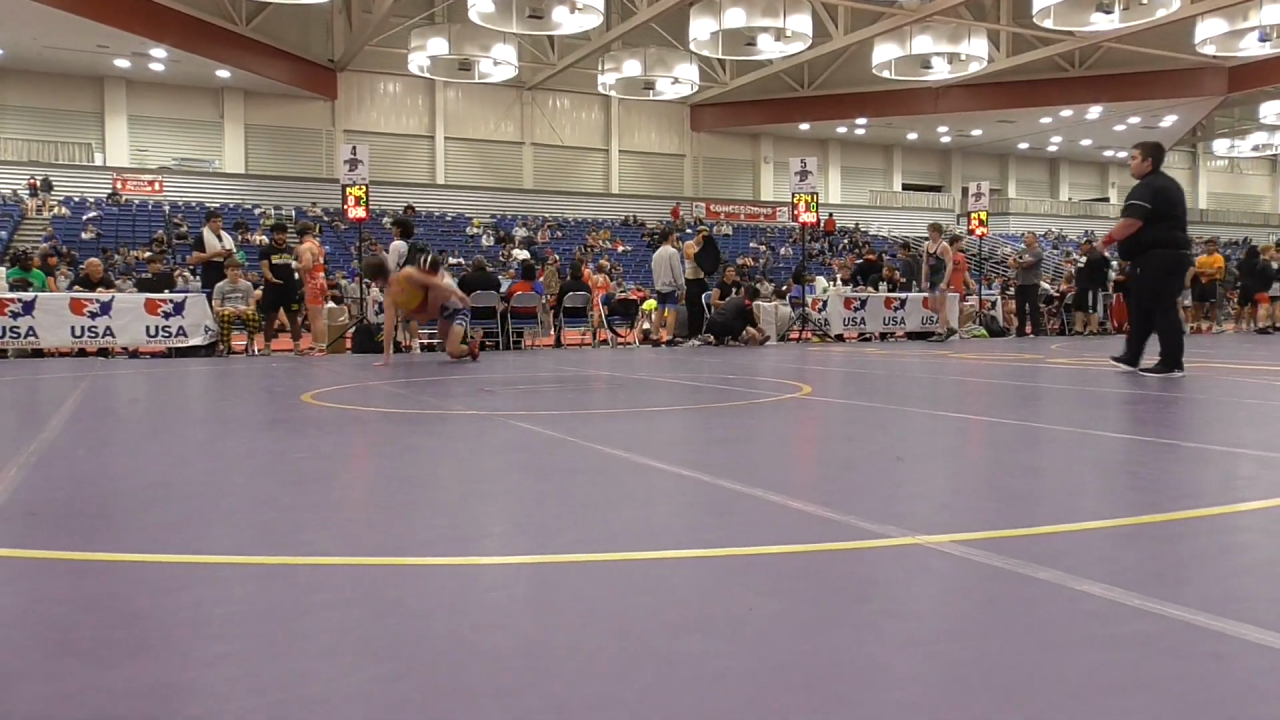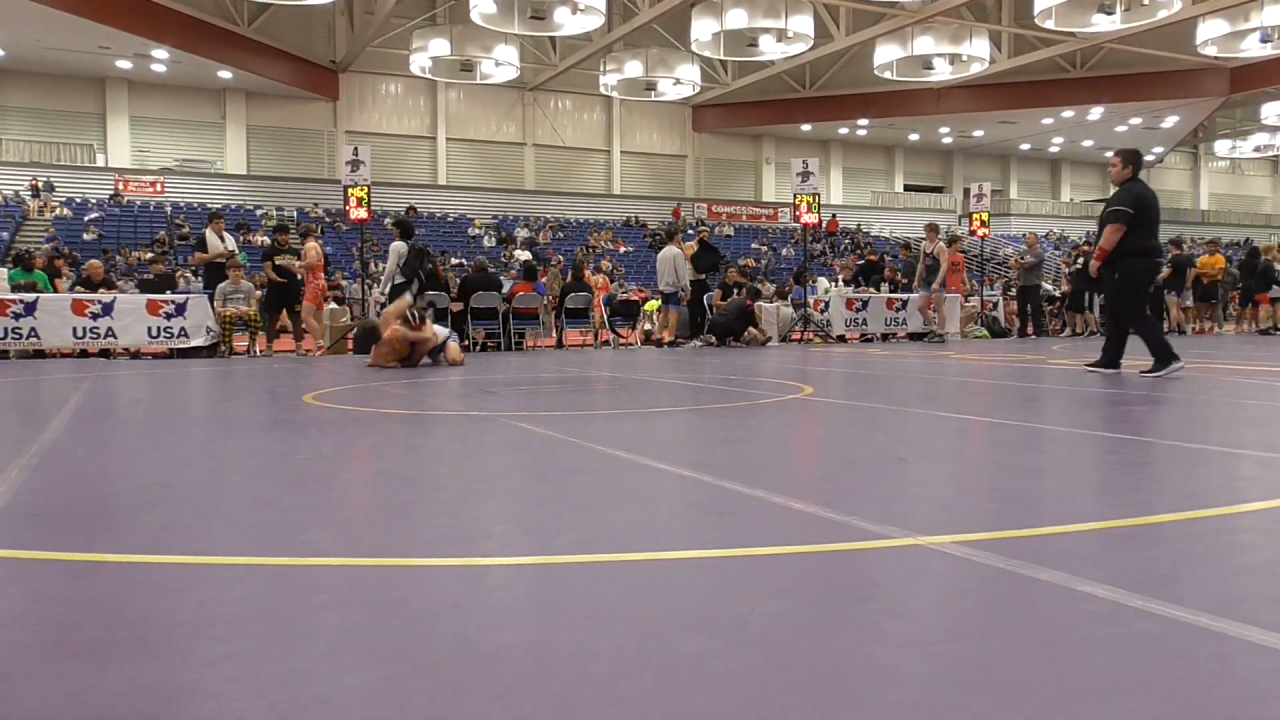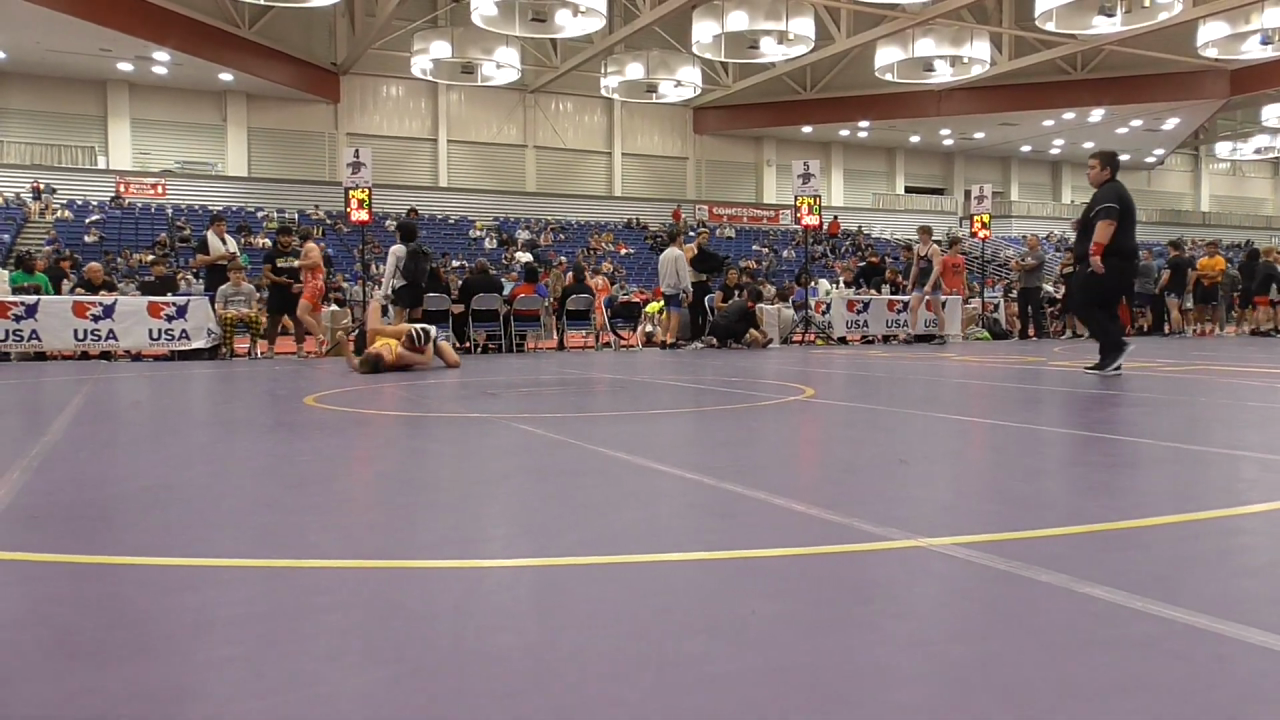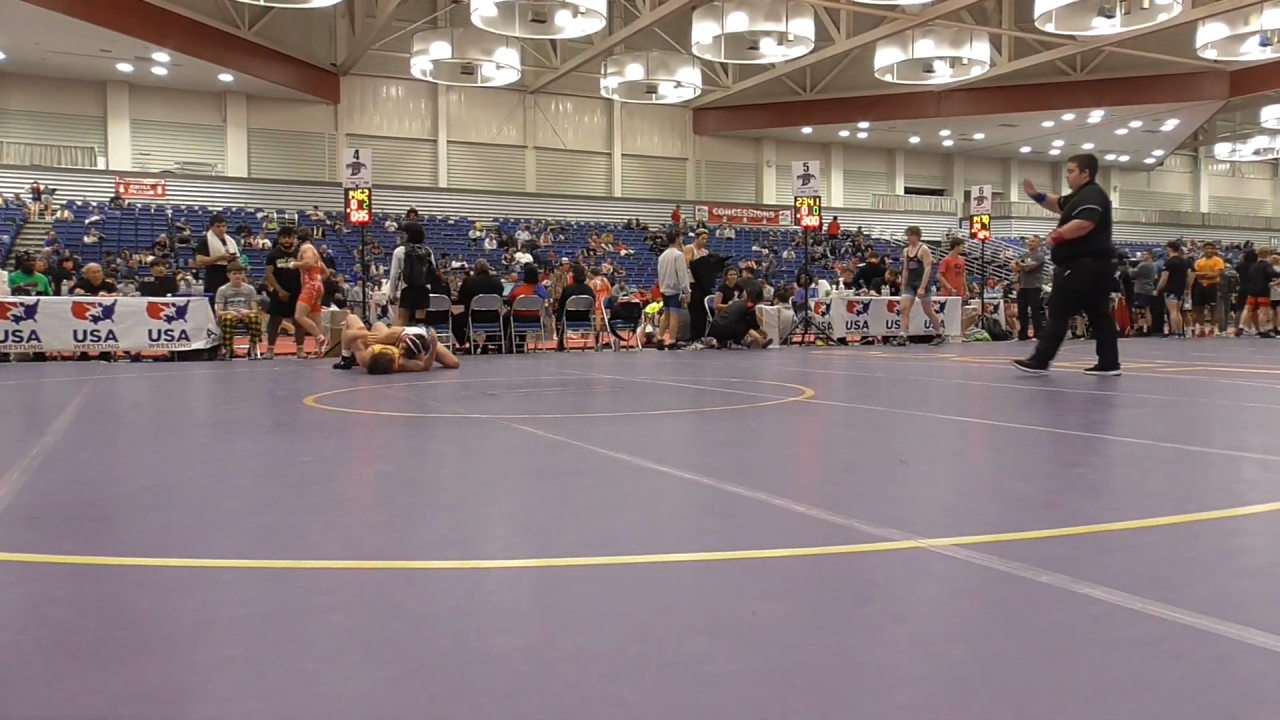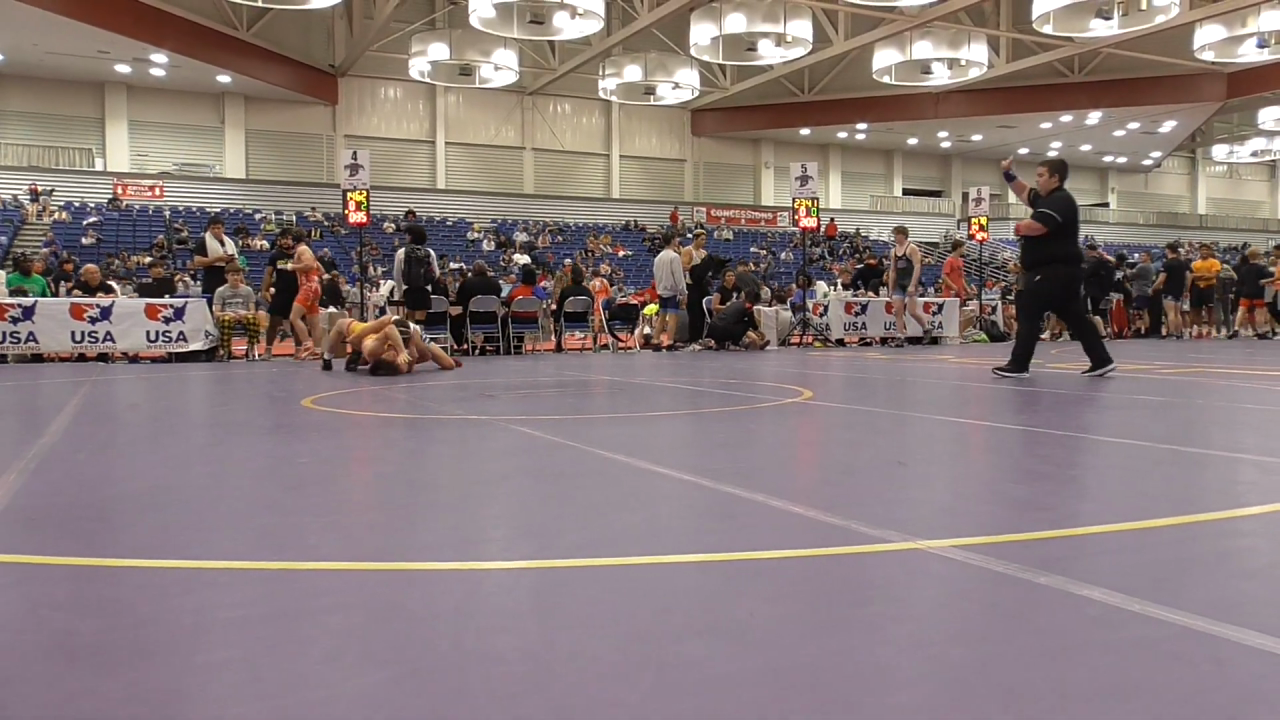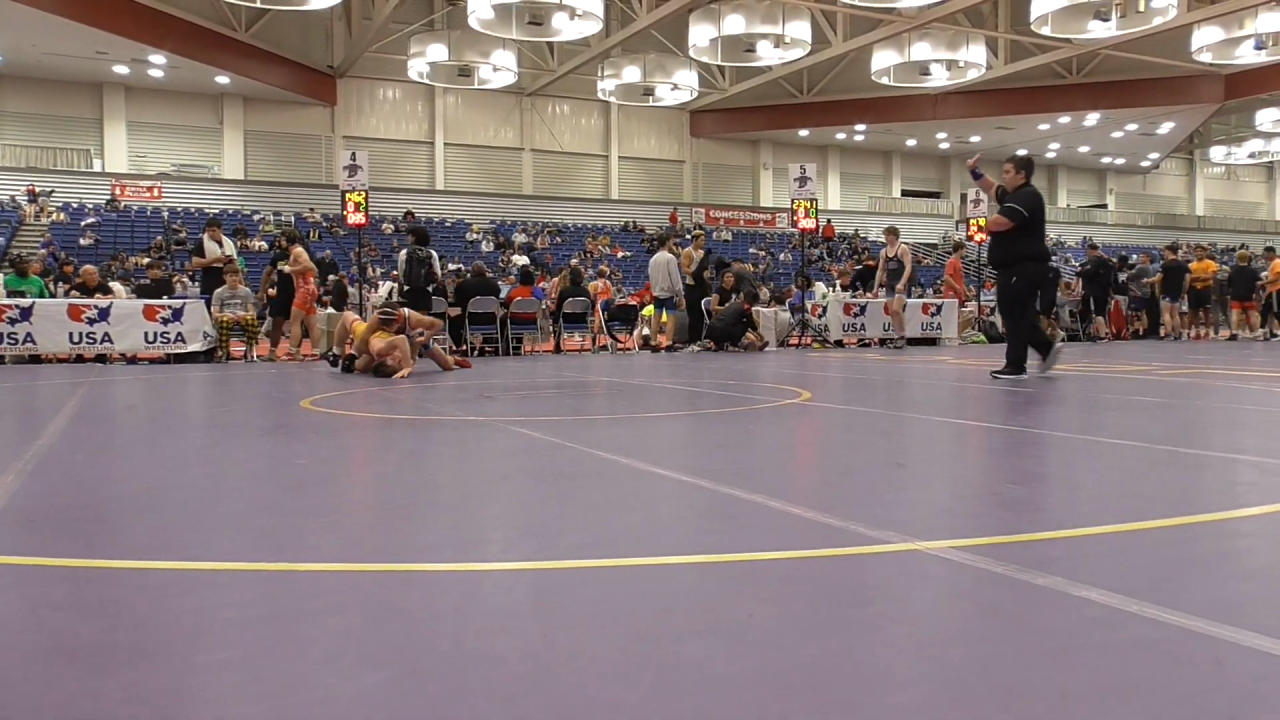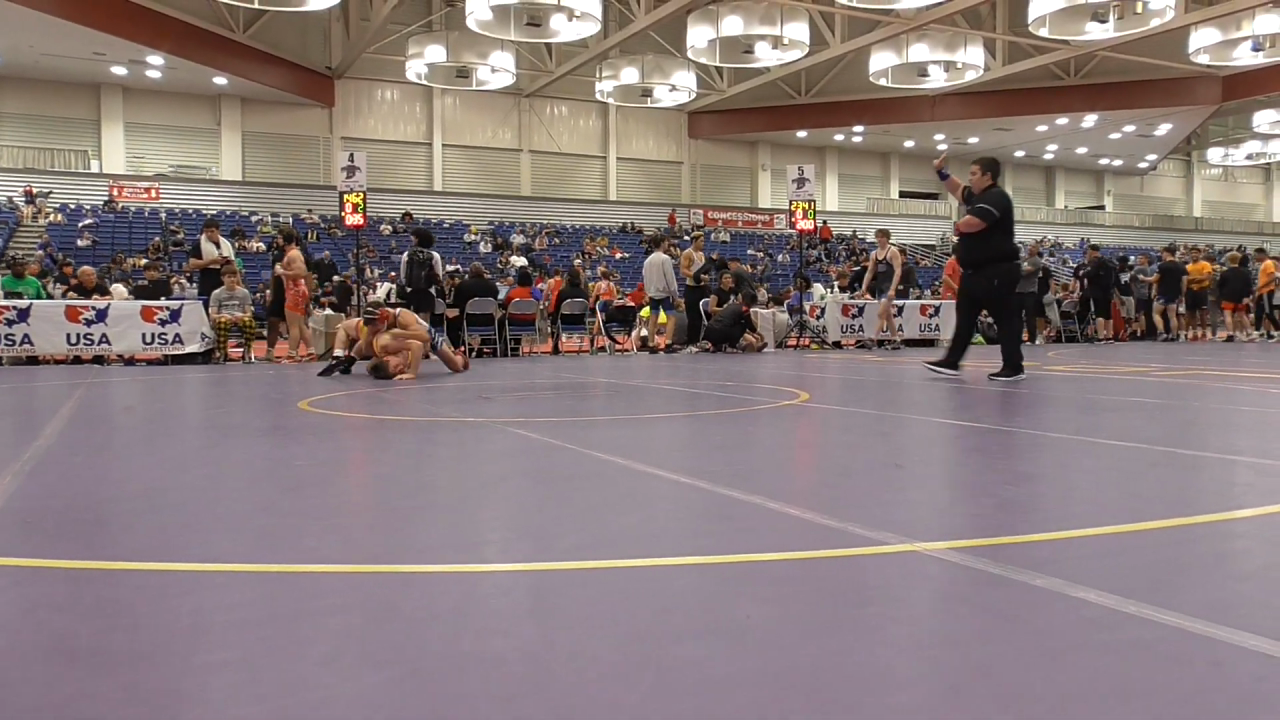
dt=0.2s
person 1, frame 1
left shoulder: (1146, 188)
right shoulder: (1171, 185)
left elbow: (1131, 222)
left wrist: (1107, 240)
left hip: (1155, 257)
right hip: (1175, 254)
left knee: (1162, 309)
right knee: (1141, 309)
left ankle: (1172, 363)
right ankle: (1130, 357)
person 1, frame 2
left shoulder: (1126, 194)
right shoulder: (1144, 192)
left elbow: (1115, 228)
left wrist: (1097, 257)
left hip: (1130, 263)
right hip: (1143, 261)
left knee: (1133, 314)
right knee: (1117, 313)
left ankle: (1167, 358)
right ankle: (1109, 360)
person 1, frame 3
left shoulder: (1108, 193)
right shoulder: (1117, 192)
left elbow: (1106, 224)
left wrist: (1095, 252)
left hip: (1107, 263)
right hip: (1119, 262)
left knee: (1083, 307)
right knee: (1107, 311)
left ankle: (1116, 347)
right ankle: (1110, 361)
person 1, frame 4
left shoulder: (1091, 195)
right shoulder: (1081, 195)
left elbow: (1082, 224)
right elbow: (1058, 203)
left wrist: (1055, 236)
right wrist: (1036, 194)
left hip: (1083, 265)
right hip: (1095, 265)
left knee: (1058, 312)
right knee: (1099, 314)
left ankle: (1040, 360)
right ankle: (1109, 363)
person 1, frame 5
left shoulder: (1059, 200)
right shoulder: (1046, 198)
left elbow: (1034, 227)
right elbow: (1023, 193)
left wrist: (1019, 228)
right wrist: (1008, 174)
left hip: (1054, 271)
right hip: (1063, 270)
left knee: (1028, 315)
right knee: (1074, 317)
left ankle: (1018, 365)
right ankle: (1101, 360)
person 1, frame 6
left shoulder: (1025, 197)
right shoulder: (1014, 194)
left elbow: (999, 222)
right elbow: (992, 188)
left wrist: (987, 225)
right wrist: (974, 171)
left hip: (1025, 268)
right hip: (1018, 268)
left knee: (1016, 317)
right knee: (1019, 316)
left ankle: (1016, 366)
right ankle: (1047, 347)
person 1, frame 7
left shoulder: (995, 197)
right shoulder: (978, 195)
left elbow: (971, 223)
right elbow: (957, 190)
left wrist: (958, 226)
right wrist: (940, 171)
left hip: (997, 270)
right hip: (977, 270)
left knee: (1004, 319)
right knee: (964, 316)
left ankle: (1014, 368)
right ankle: (951, 362)
